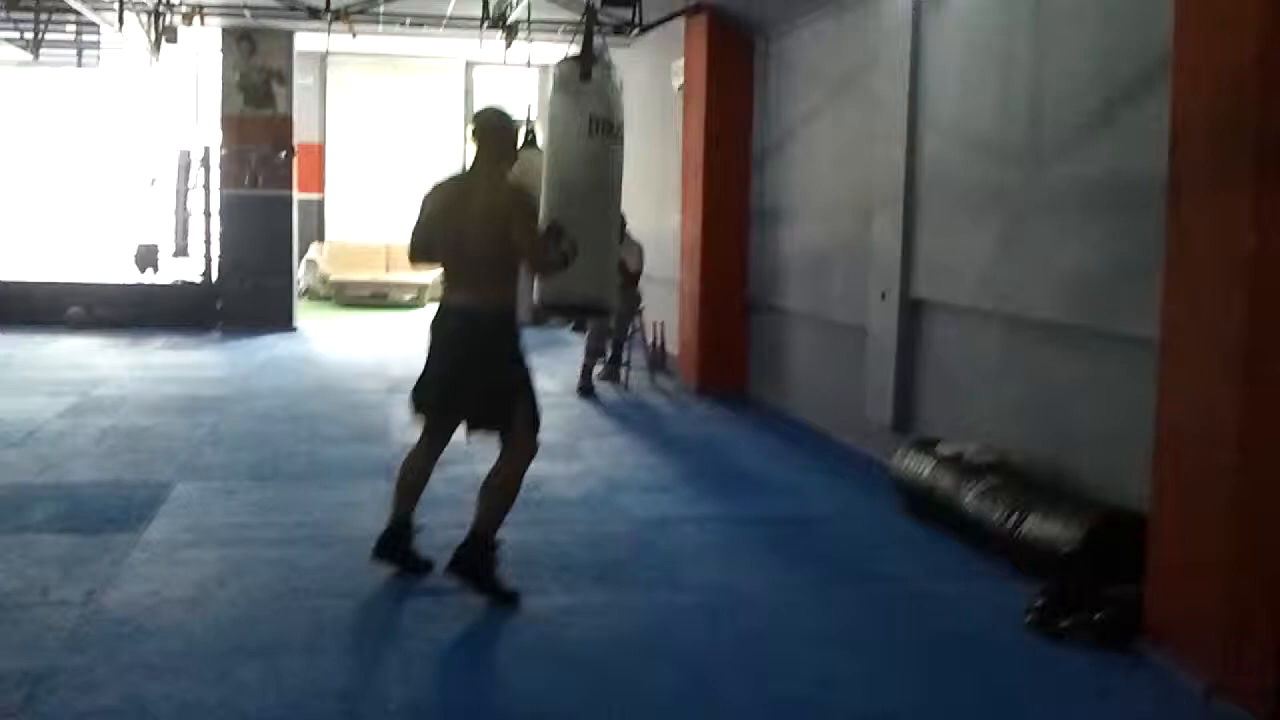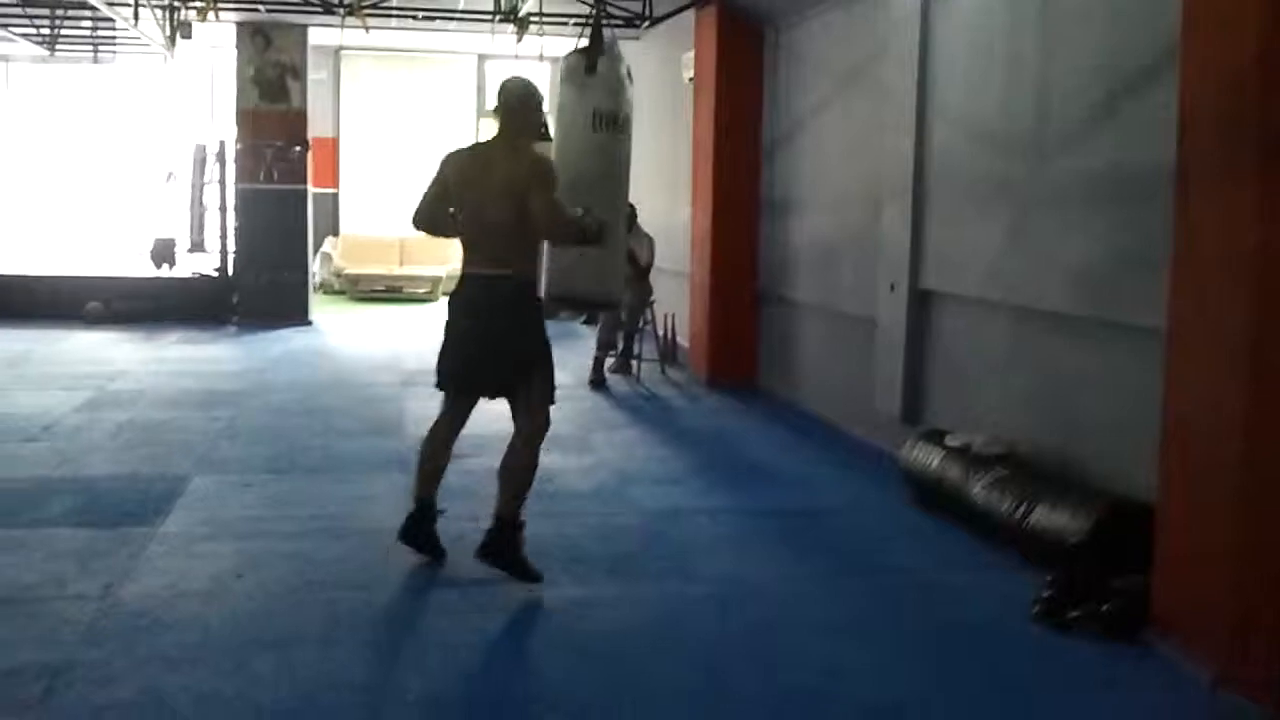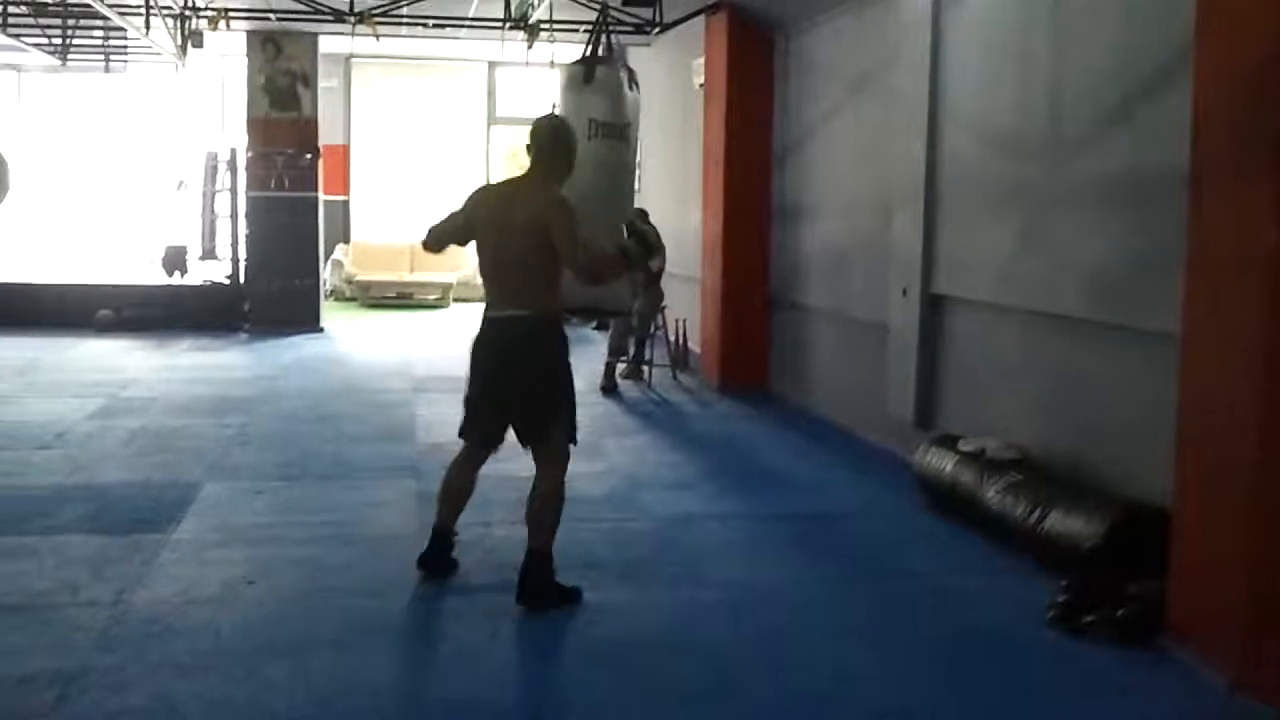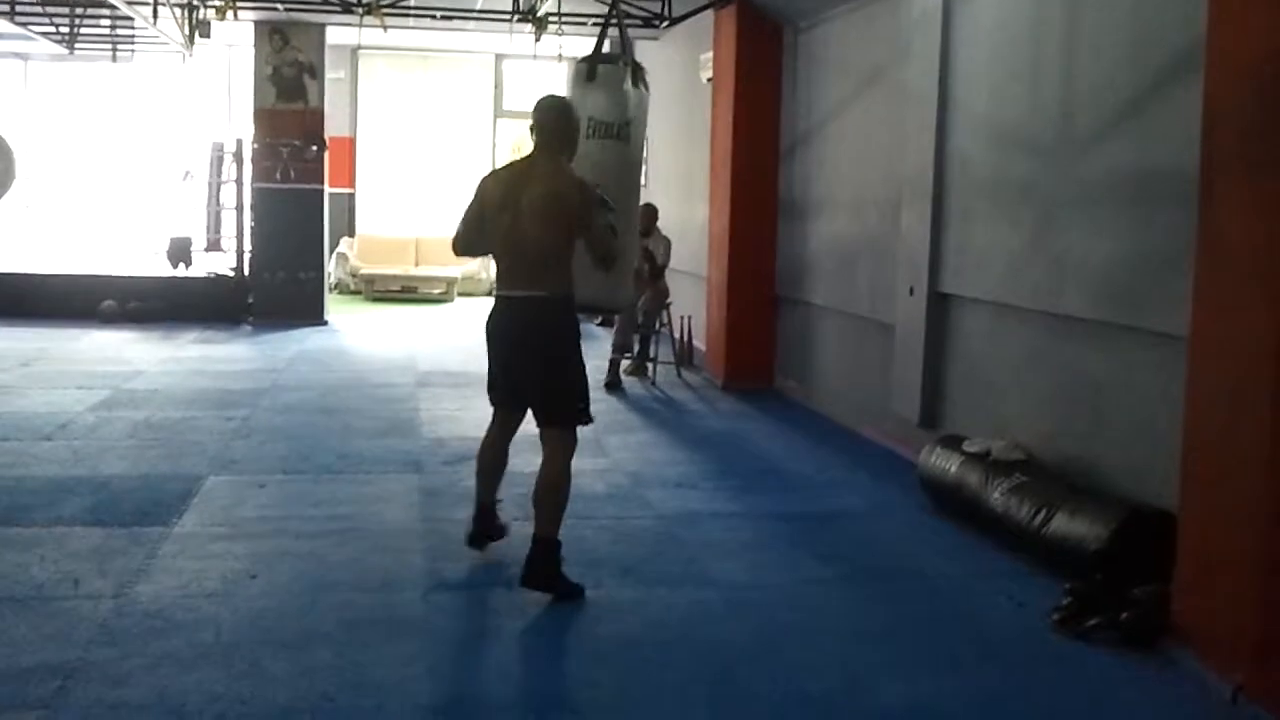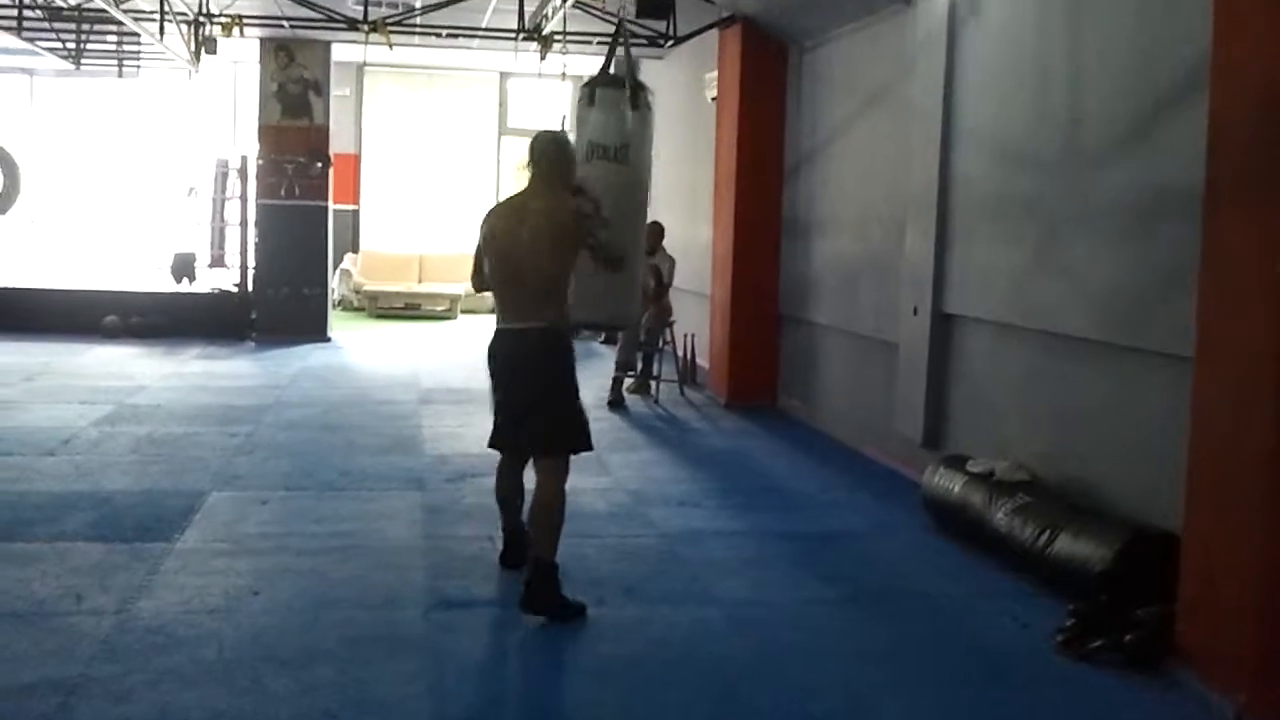
dt=0.2s
person 1, frame 1
left shoulder: (440, 193)
right shoulder: (513, 197)
left elbow: (418, 252)
right elbow: (539, 261)
right wrist: (563, 249)
left hip: (451, 323)
right hip: (493, 329)
left knee: (433, 435)
right knee: (521, 444)
left ankle: (396, 534)
right ankle: (476, 551)
person 1, frame 2
left shoulder: (457, 162)
right shoulder: (532, 167)
left elbow: (424, 220)
right elbow: (551, 228)
right wrist: (586, 228)
left hip: (469, 295)
right hip: (511, 299)
left knee: (453, 411)
right knee: (532, 421)
left ankle: (420, 520)
right ankle: (503, 536)
person 1, frame 3
left shoulder: (485, 198)
right shoulder: (555, 207)
left elbow: (433, 241)
right elbow: (585, 270)
right wrist: (625, 260)
left hip: (493, 336)
right hip: (537, 339)
left knee: (475, 449)
right knee: (552, 461)
left ankle: (439, 544)
right ankle: (536, 574)
person 1, frame 4
left shoulder: (493, 182)
right shoulder: (572, 187)
left elbow: (463, 246)
right elbow: (605, 258)
right wrist: (602, 218)
left hip: (505, 315)
right hip: (549, 319)
left knee: (504, 419)
right knee: (558, 441)
left ankle: (483, 519)
right ankle: (542, 562)
person 1, frame 5
left shoulder: (497, 216)
right shoulder: (572, 209)
left elbow: (480, 279)
right elbow: (613, 262)
right wrist: (592, 219)
left hip: (506, 345)
right hip: (546, 348)
left knee: (513, 455)
right knee: (553, 467)
left ankle: (515, 542)
right ankle: (542, 583)
